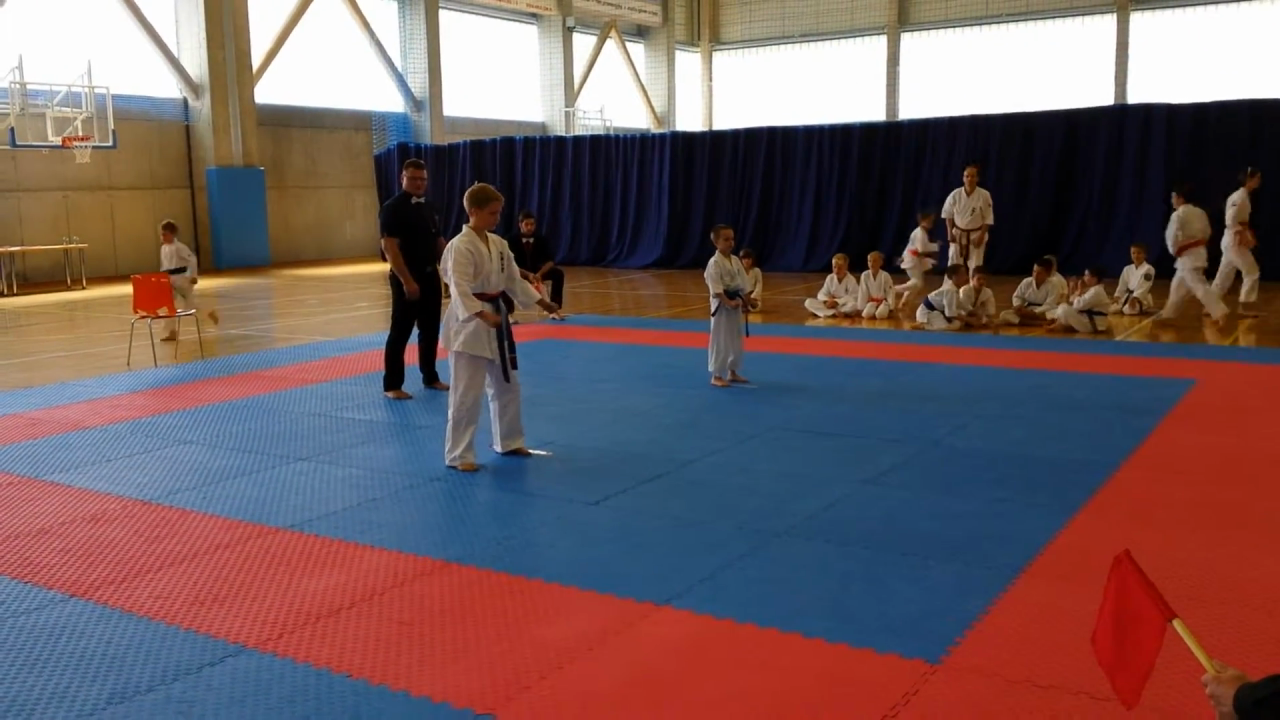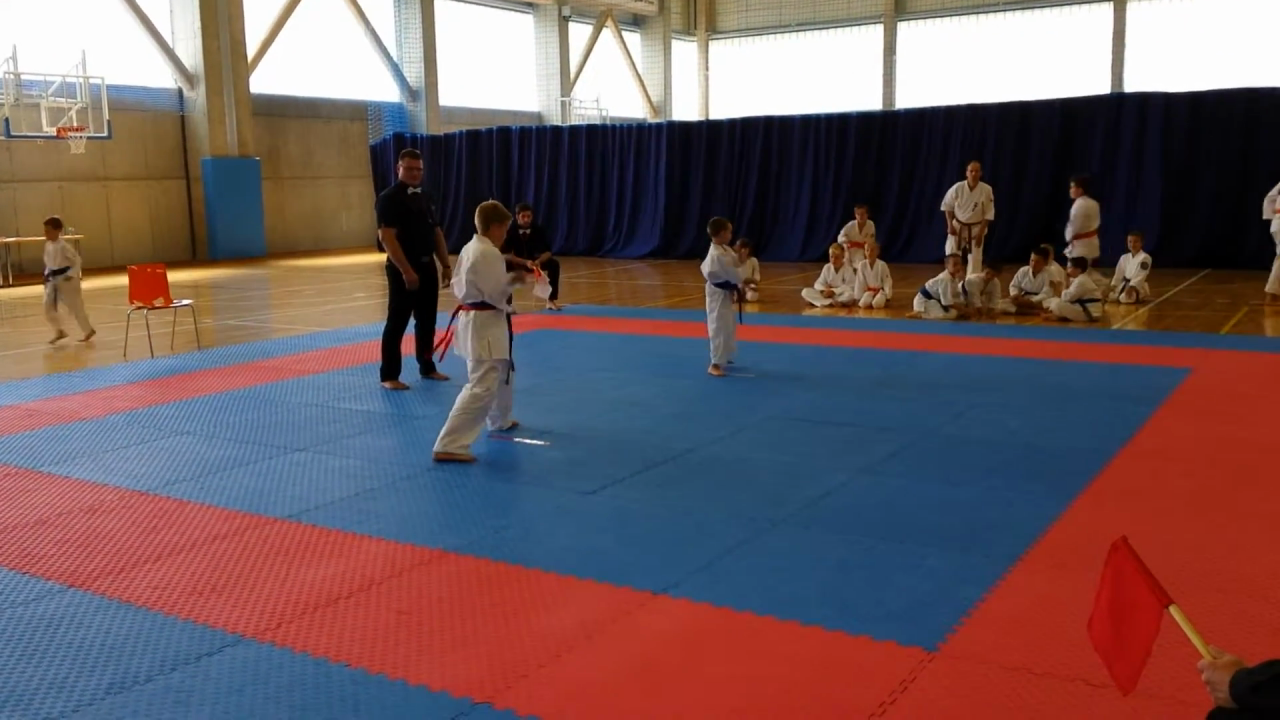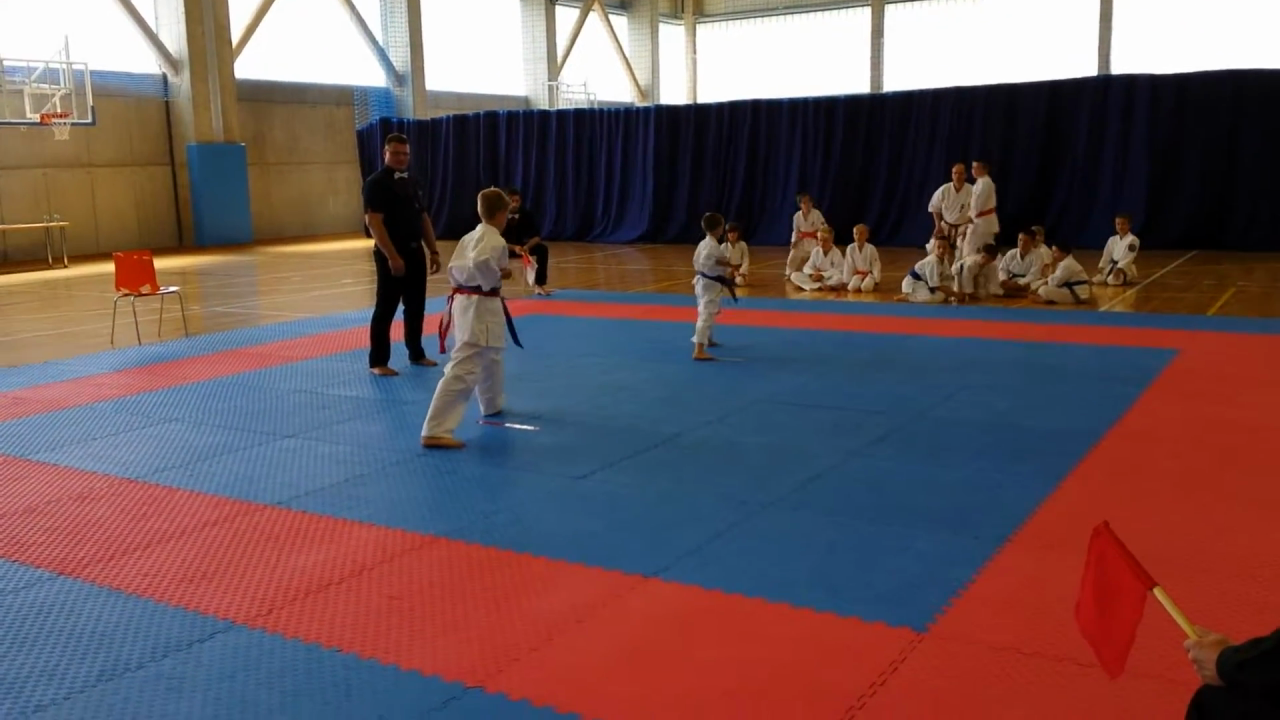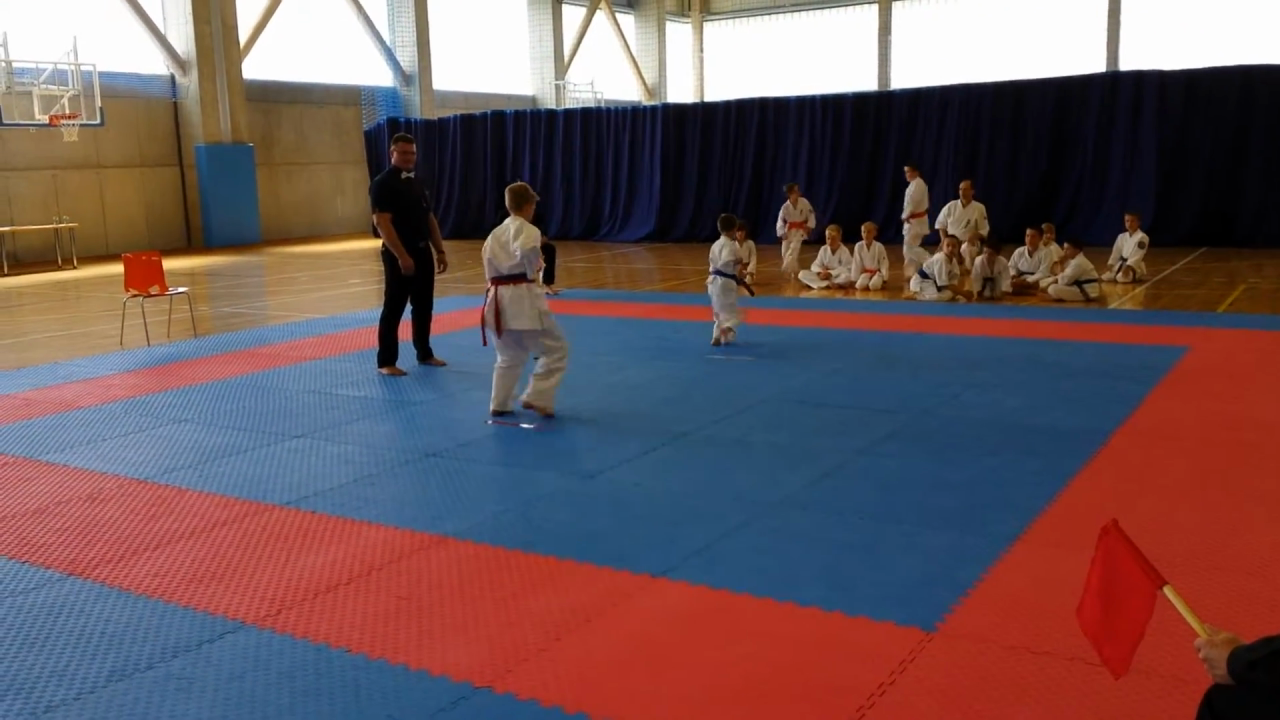
dt=0.4s
person 1, frame 1
left shoulder: (498, 244)
right shoulder: (461, 246)
left elbow: (512, 279)
right elbow: (460, 286)
left wrist: (538, 299)
right wrist: (481, 313)
left hip: (496, 320)
right hip: (470, 323)
left knee: (506, 385)
right knee: (466, 390)
left ankle: (509, 441)
right ankle: (458, 455)
person 1, frame 2
left shoulder: (471, 249)
right shoulder: (488, 252)
right elbow: (494, 291)
left wrist: (511, 278)
right wrist: (506, 296)
left hip: (475, 318)
right hip: (484, 324)
left knee: (502, 374)
right knee: (481, 388)
left ankle: (500, 420)
right ankle: (448, 446)
person 1, frame 3
left shoulder: (468, 238)
right shoulder: (494, 239)
left elbow: (454, 270)
right elbow: (482, 263)
left wrist: (486, 278)
right wrist: (496, 276)
left hip: (464, 302)
right hip: (481, 308)
left knee: (490, 357)
right knee: (461, 371)
left ankle: (491, 405)
right ankle: (435, 431)
person 1, frame 4
left shoulder: (495, 234)
right shoulder: (529, 230)
left elbow: (491, 264)
right elbow: (526, 253)
right wrist: (532, 270)
left hip: (497, 297)
right hip: (523, 297)
left knee: (509, 356)
right knee: (556, 350)
left ankle: (500, 404)
right ankle: (537, 397)
person 2, frame 1
left shoulder: (428, 207)
right shoulder: (393, 208)
left elbow: (439, 242)
right elbow: (389, 248)
right wrist: (407, 281)
left hip: (430, 276)
right hip: (406, 279)
left knee: (430, 329)
right knee: (401, 332)
left ankle: (430, 377)
right ankle: (392, 385)
person 2, frame 2
left shoulder: (424, 197)
right shoulder: (389, 198)
left elbow: (436, 233)
right elbow: (386, 238)
left wrist: (445, 265)
right wrist: (406, 270)
left hip: (427, 267)
right hip: (403, 269)
left knee: (427, 320)
right knee: (397, 322)
left ankle: (427, 368)
right ankle: (389, 375)
person 2, frame 3
left shoulder: (411, 182)
right shoulder: (376, 183)
left elbow: (423, 219)
right elbow: (373, 223)
left wrist: (433, 251)
right wrist: (392, 256)
left hip: (415, 253)
right hip: (391, 255)
left knee: (416, 306)
right knee: (386, 308)
left ankle: (416, 354)
right ankle: (378, 362)
person 2, frame 4
left shoulder: (417, 182)
right shoulder: (383, 183)
left elbow: (430, 219)
right elbow: (382, 223)
left wrist: (440, 250)
right wrist: (402, 256)
left hip: (423, 252)
right hip: (399, 255)
left knee: (423, 306)
right knee: (394, 308)
left ankle: (424, 353)
right ankle: (386, 361)
